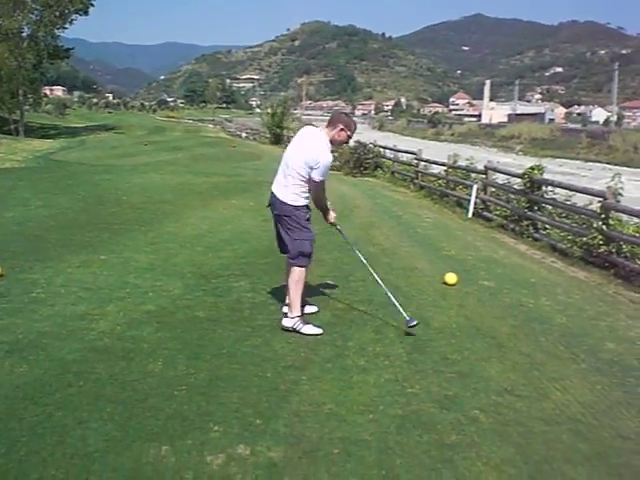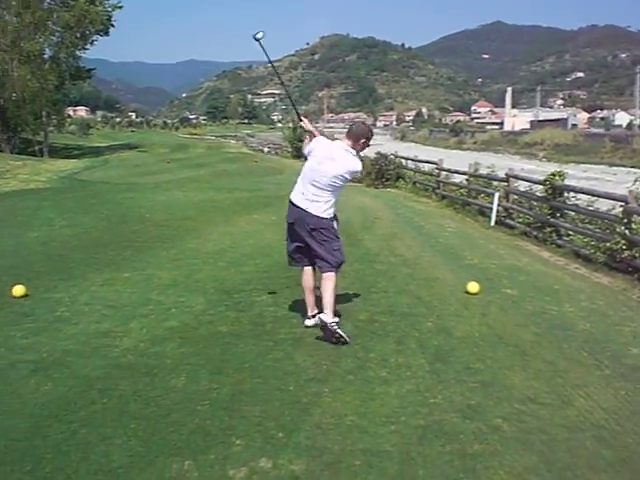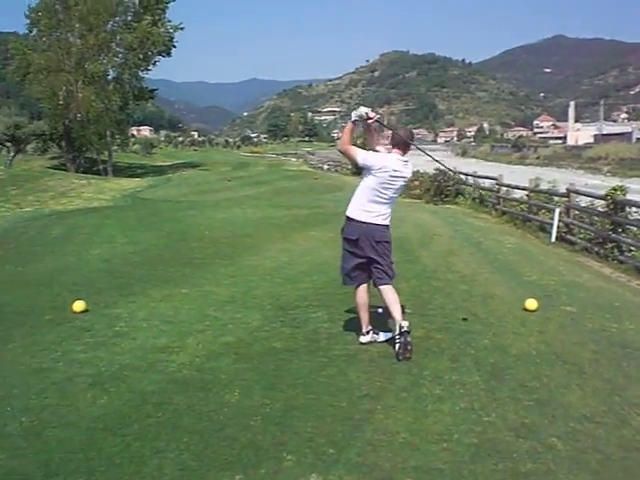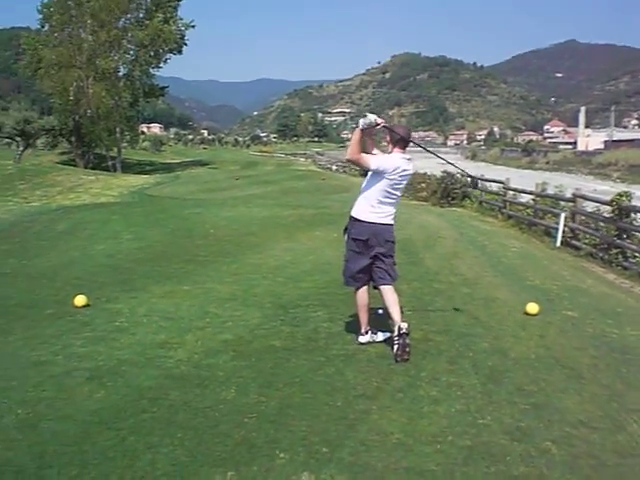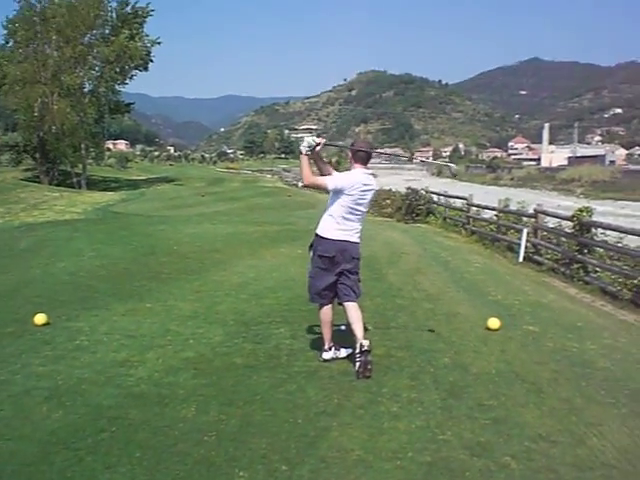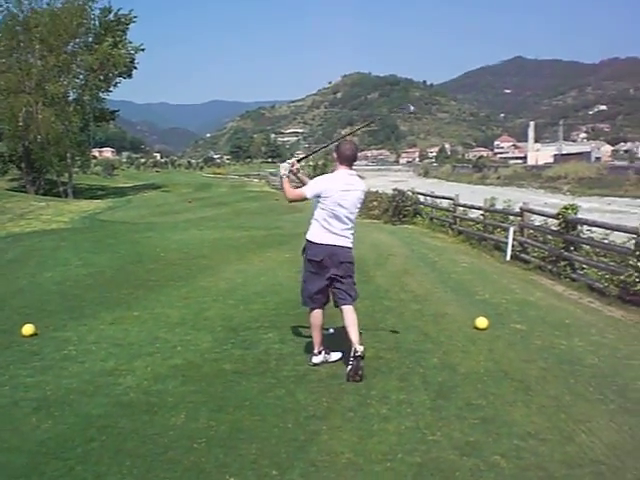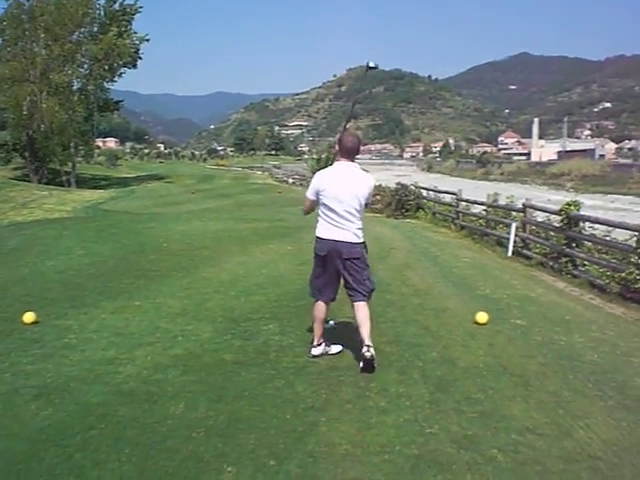
dt=0.2s
person 1, frame 1
left shoulder: (308, 130)
right shoulder: (323, 156)
right elbow: (316, 191)
left wrist: (325, 205)
right wrist: (327, 211)
left hip: (278, 197)
right hip: (292, 206)
left knee: (294, 253)
right knee: (301, 258)
left ankle: (292, 303)
right ankle: (293, 316)
person 1, frame 2
left shoulder: (321, 147)
right shoulder: (355, 166)
left elbow: (310, 147)
left wrist: (310, 130)
right wrist: (312, 130)
left hip: (297, 209)
right hip: (321, 219)
left knee: (306, 263)
right knee: (329, 267)
left ankle: (311, 314)
right ankle: (328, 316)
person 1, frame 3
left shoulder: (380, 162)
right shoulder: (406, 168)
left elbow: (343, 147)
right elbow: (376, 146)
left wrist: (355, 120)
right wrist: (367, 124)
left hip: (356, 226)
right hip: (379, 229)
left knee: (360, 281)
right knee: (384, 281)
left ankle: (366, 331)
right ankle: (400, 324)
person 1, frame 4
left shoulder: (389, 163)
right shoulder: (406, 164)
left elbow: (352, 156)
right elbow: (371, 151)
left wrist: (364, 127)
right wrist: (367, 129)
left hip: (362, 226)
right hip: (384, 229)
left knee: (360, 282)
right knee: (385, 282)
left ankle: (365, 331)
right ankle: (399, 326)
person 1, frame 5
left shoulder: (349, 179)
right shoulder: (370, 182)
left elbow: (309, 181)
right elbow: (334, 177)
left wrist: (305, 155)
right wrist: (317, 156)
left hip: (327, 243)
right hip: (351, 246)
left knee: (325, 299)
right knee: (350, 298)
left ankle: (329, 348)
right ankle: (361, 344)
person 1, frame 6
left shoulder: (325, 182)
right shoulder: (360, 186)
left elbow: (290, 195)
left wrist: (284, 174)
right wrist: (300, 175)
left hip: (317, 248)
right hip: (343, 250)
left knee: (316, 303)
right knee: (346, 301)
left ankle: (318, 352)
right ankle: (356, 348)
person 1, frame 7
left shoulder: (321, 177)
right shoulder: (366, 179)
left elbow: (307, 209)
left hip: (325, 243)
right hip: (353, 245)
left knee: (321, 296)
right knee: (360, 297)
left ankle: (318, 343)
right ankle: (367, 346)
